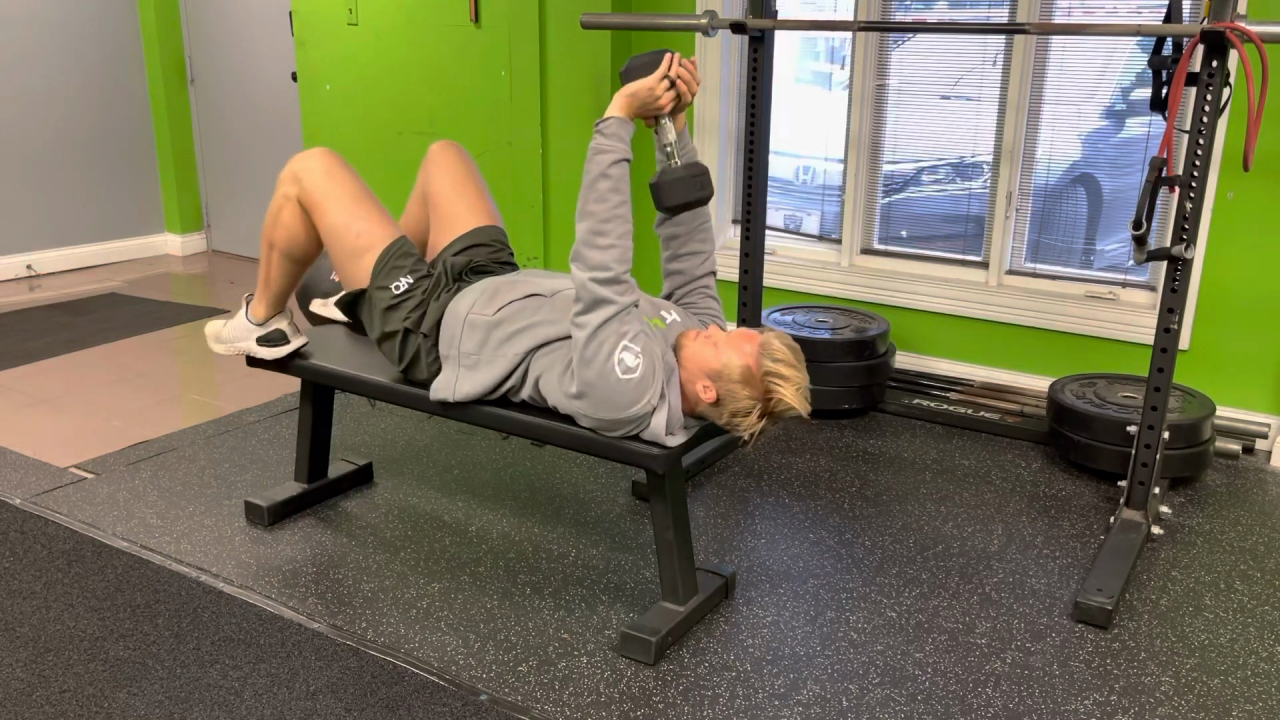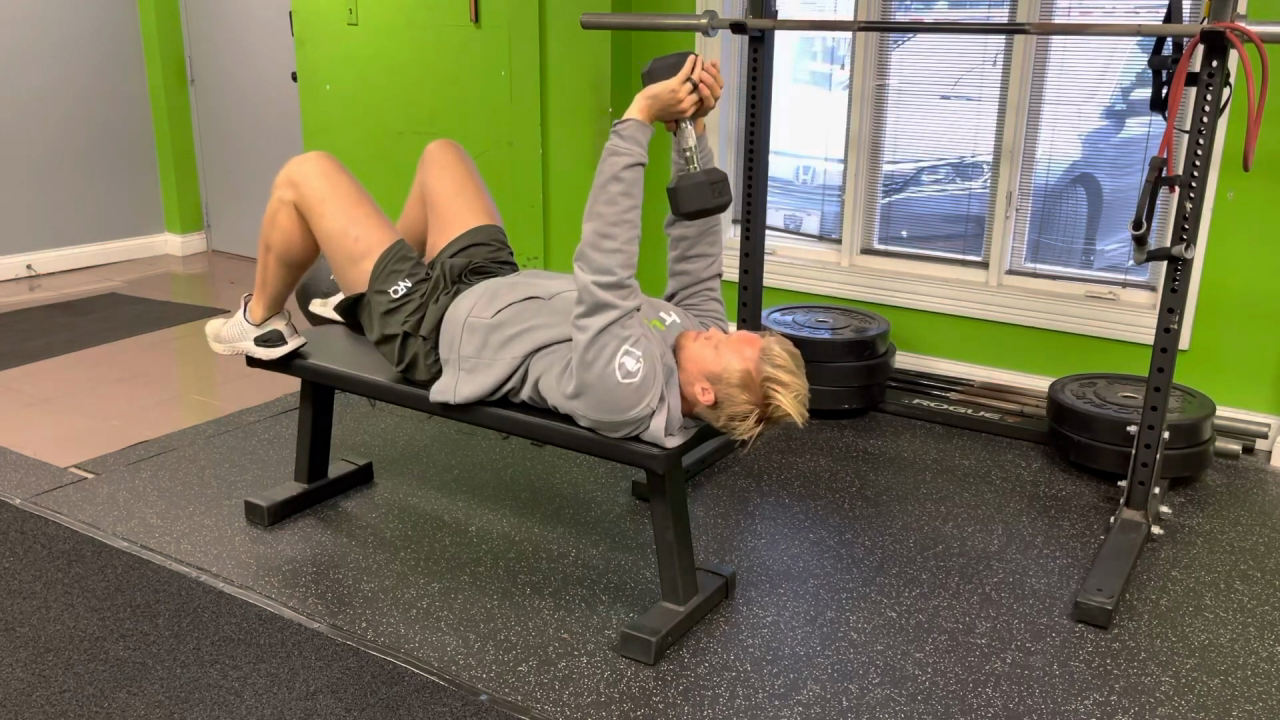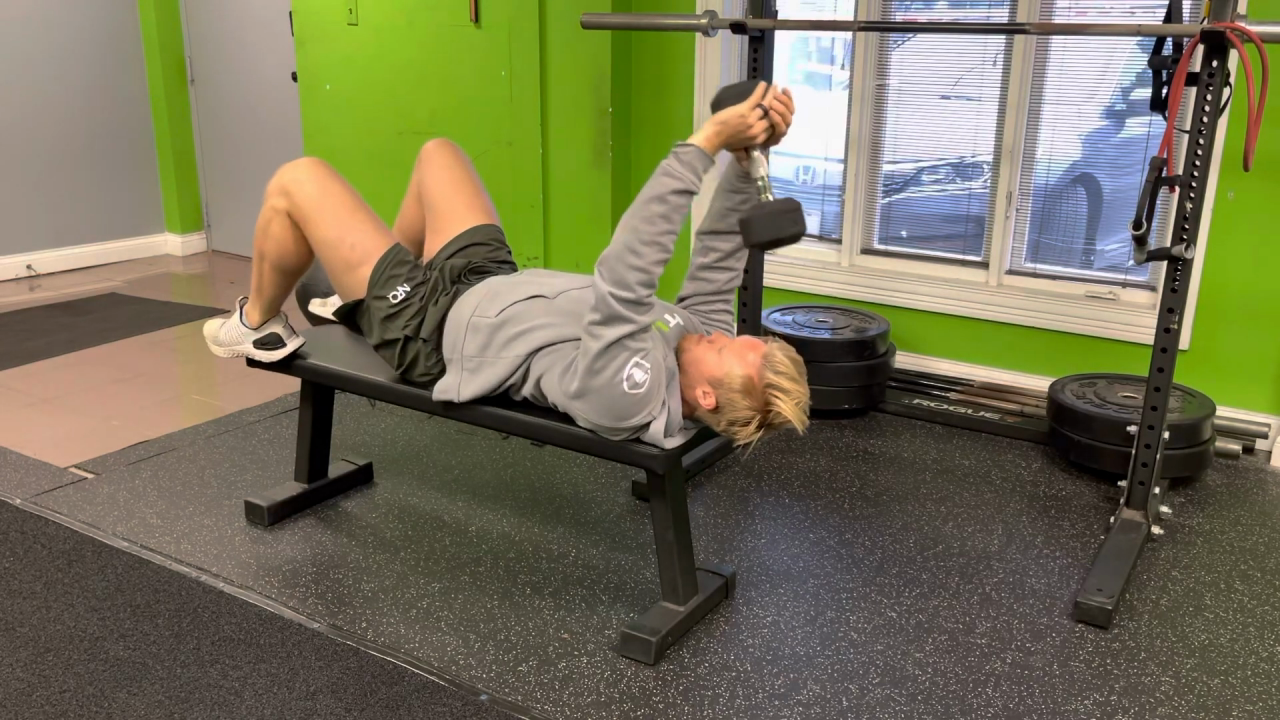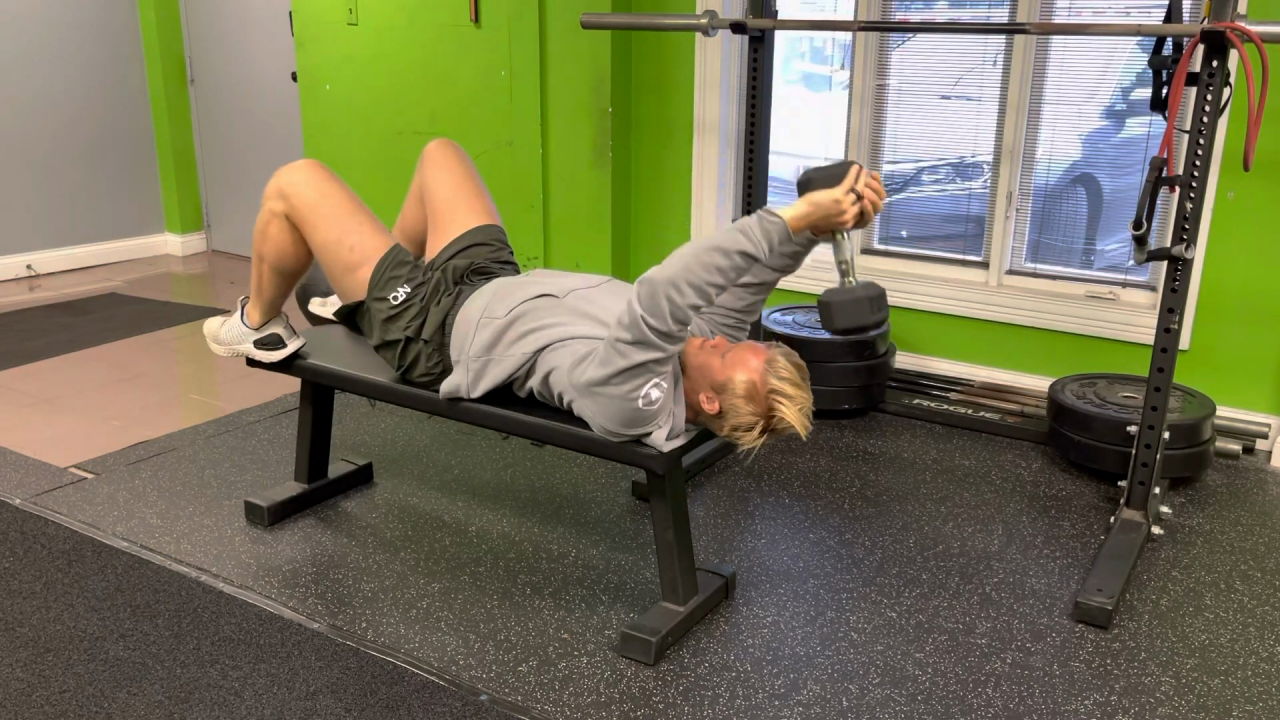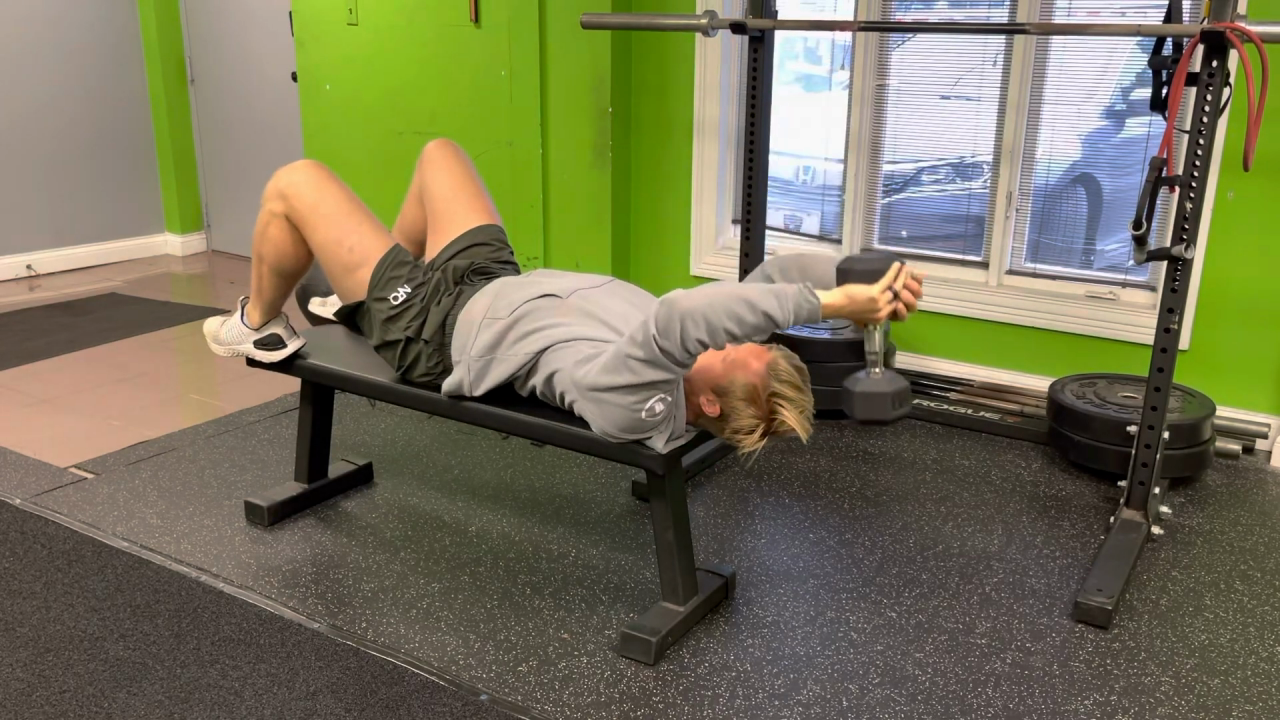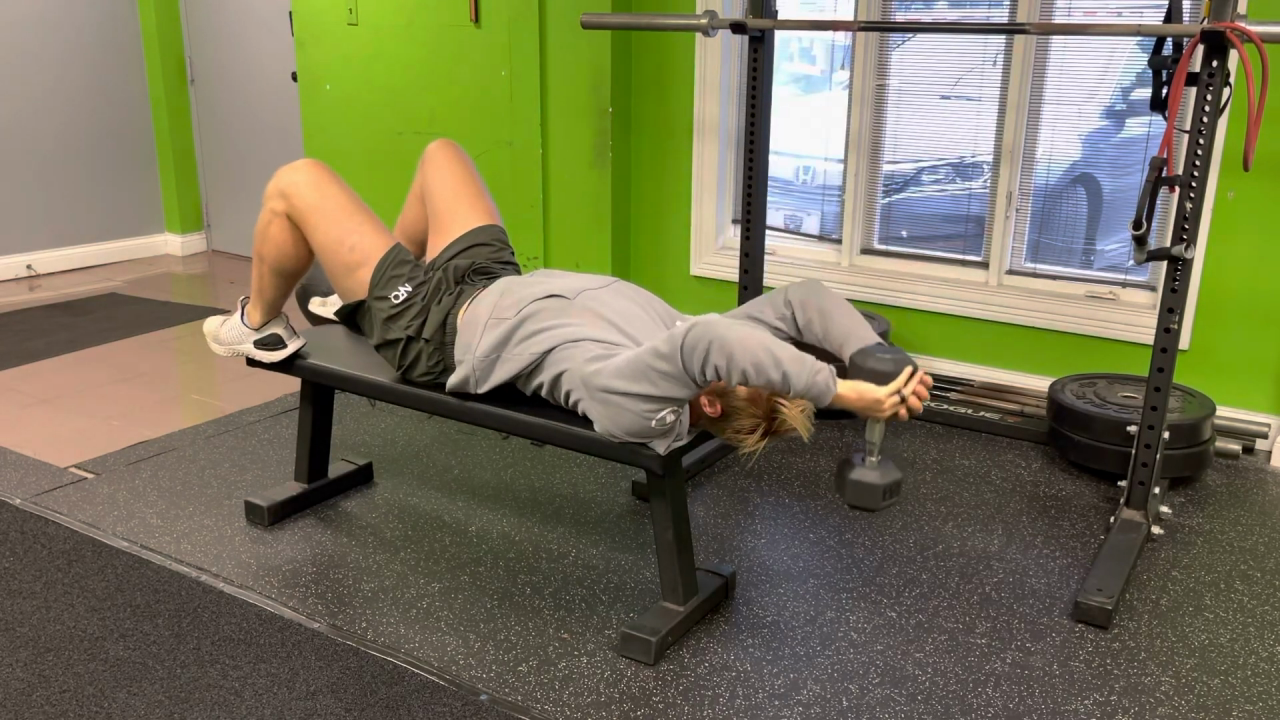
dt=0.5s
person 1, frame 1
left shoulder: (626, 392)
right shoulder: (703, 343)
left elbow: (600, 271)
right elbow: (690, 253)
left wrist: (621, 116)
right wrist: (675, 125)
left hip: (431, 325)
right hip: (490, 287)
left knee: (308, 170)
right knee: (443, 153)
left ankle: (263, 322)
right ankle: (364, 300)
person 1, frame 2
left shoulder: (627, 391)
right shoulder: (703, 339)
left elbow: (603, 274)
right elbow: (698, 256)
left wrist: (639, 118)
right wrist: (693, 127)
left hip: (430, 328)
right hip: (490, 285)
left knee: (304, 174)
right knee: (440, 153)
left ankle: (260, 323)
right ankle: (363, 297)
person 1, frame 3
left shoulder: (629, 395)
right shoulder: (705, 345)
left elbow: (624, 282)
right elbow: (716, 260)
left wrist: (709, 140)
right wrist: (740, 158)
left hip: (429, 329)
right hip: (489, 287)
left knee: (294, 181)
right knee: (437, 150)
left ankle: (258, 326)
right ankle: (361, 294)
person 1, frame 4
left shoulder: (639, 402)
right shoulder: (714, 351)
left elbow: (662, 300)
right elbow: (747, 280)
left wrist: (803, 214)
right wrist: (812, 223)
left hip: (432, 329)
right hip: (494, 285)
left knee: (293, 184)
right knee: (439, 152)
left ankle: (258, 327)
right ankle: (365, 300)
person 1, frame 5
left shoulder: (640, 407)
right shoulder: (709, 361)
left elbow: (675, 320)
right elbow: (779, 274)
left wrist: (844, 300)
right wrist: (865, 279)
left hip: (436, 330)
right hip: (493, 287)
left knee: (293, 183)
right knee: (439, 151)
left ankle: (259, 327)
right ankle: (365, 297)
person 1, frame 6
left shoulder: (647, 410)
right shoulder: (704, 375)
left elbow: (702, 344)
right elbow: (801, 300)
left wrist: (852, 389)
right wrist: (880, 355)
left hip: (436, 329)
right hip: (495, 285)
left knee: (295, 183)
right knee: (440, 152)
left ankle: (259, 327)
right ankle: (362, 295)
